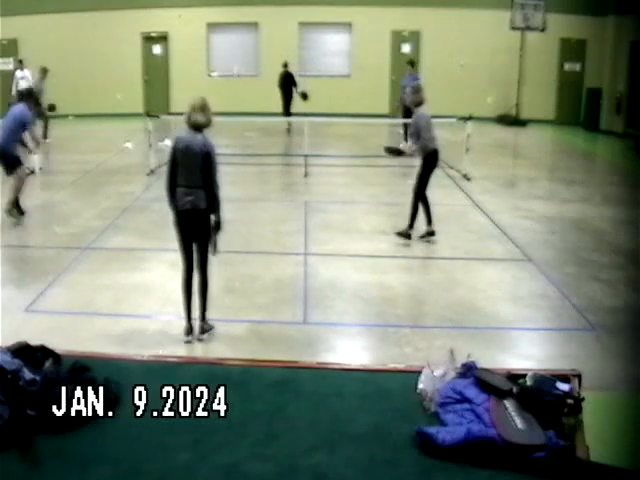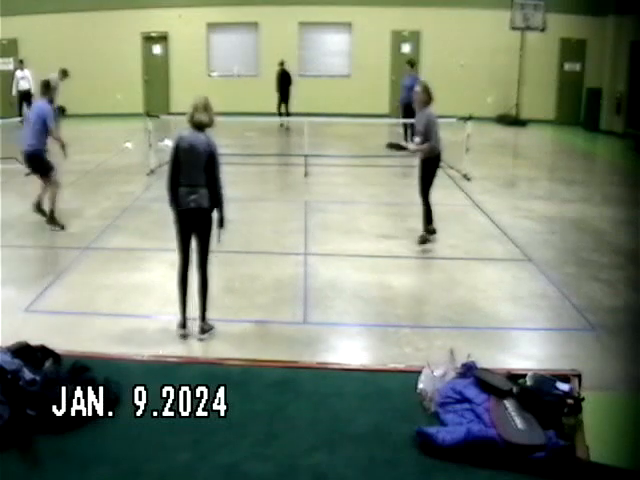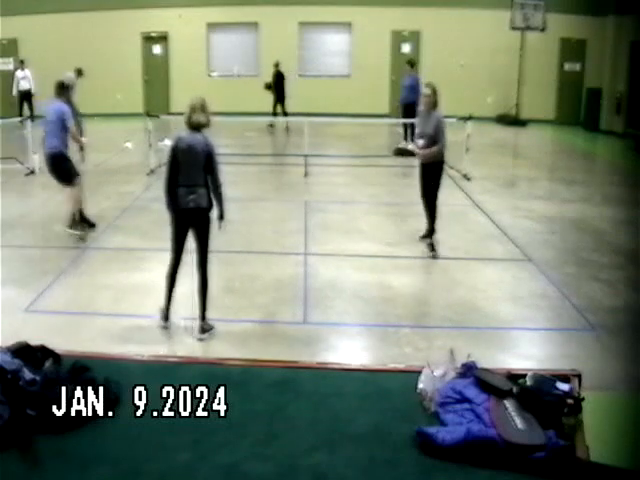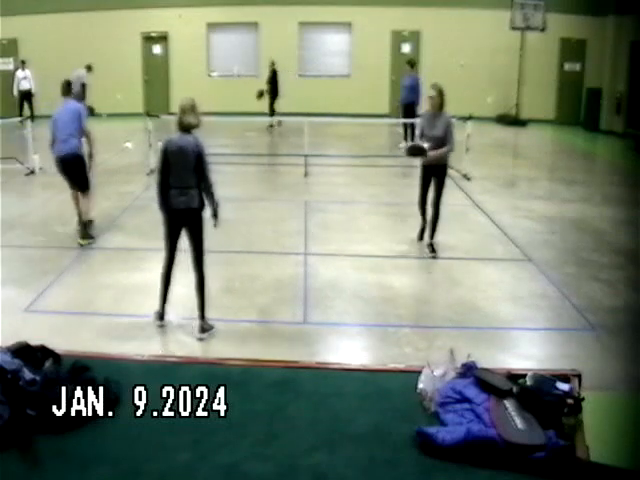
dt=0.2s
person 1, frame 1
left shoulder: (178, 142)
right shoulder: (206, 145)
left elbow: (170, 180)
right elbow: (211, 184)
left wrist: (174, 207)
right wrist: (217, 215)
left hip: (181, 208)
right hip: (200, 208)
left knee: (187, 266)
right knee: (202, 267)
left ankle: (188, 324)
right ankle: (202, 323)
person 1, frame 2
left shoulder: (180, 141)
right shoulder: (209, 144)
left elbow: (172, 179)
right elbow: (215, 182)
left wrist: (174, 206)
right wrist: (220, 212)
left hip: (182, 207)
right hip: (202, 206)
left knee: (183, 262)
right knee: (202, 265)
left ankle: (183, 319)
right ankle: (202, 323)
person 1, frame 3
left shoulder: (178, 142)
right shoulder: (206, 144)
left elbow: (170, 180)
right elbow: (214, 180)
left wrist: (170, 208)
right wrist: (220, 208)
left hip: (180, 207)
right hip: (201, 206)
left knee: (175, 259)
right knee: (202, 265)
left ankle: (166, 313)
right ankle: (202, 322)
person 1, frame 4
left shoulder: (168, 144)
right shoulder: (196, 145)
left elbow: (161, 181)
right elbow: (204, 180)
left wrist: (163, 208)
right wrist: (214, 206)
left hip: (172, 208)
right hip: (193, 207)
left knee: (169, 260)
right knee: (198, 265)
left ankle: (161, 312)
right ankle: (202, 322)
person 2, frame 1
left shoulder: (420, 114)
right shoulder: (420, 112)
left elbow: (426, 141)
left wrist: (412, 150)
right wrist: (411, 145)
left hip: (429, 156)
right hip: (430, 155)
left knee: (417, 192)
right knee: (421, 191)
left ankle: (409, 231)
right ankle: (430, 229)
person 2, frame 2
left shoulder: (429, 115)
right shoulder: (420, 112)
left elbow: (434, 143)
left wrist: (416, 148)
right wrist: (415, 143)
left hip: (431, 158)
right hip: (425, 157)
left knee: (424, 194)
right knee: (424, 193)
left ankle: (425, 233)
right ankle: (430, 227)
person 2, frame 3
left shoulder: (438, 117)
right shoulder: (421, 114)
left elbow: (442, 145)
left wrist: (424, 152)
right wrist: (418, 143)
left hip: (436, 163)
right hip: (424, 162)
left knee: (432, 200)
right knee: (424, 197)
left ankle: (430, 239)
right ankle: (430, 228)
person 2, frame 4
left shoulder: (446, 120)
right shoulder: (424, 117)
left elbow: (451, 146)
left wrist: (436, 153)
left hip: (440, 166)
right hip: (426, 164)
left knee: (436, 204)
right knee: (422, 200)
left ankle: (431, 240)
right ankle: (423, 224)
person 3, frame 1
left shoulder: (16, 109)
right shoulder: (26, 112)
right elbow: (32, 135)
left wrist: (25, 145)
right wrist: (37, 143)
left knee: (22, 173)
right knee: (19, 175)
left ankle: (15, 202)
person 3, frame 2
left shoulder: (35, 106)
right shoulder: (47, 108)
right elbow: (54, 132)
left wrist: (44, 147)
right wrist: (63, 144)
left hip: (29, 151)
right hip: (35, 152)
left knee: (49, 181)
right knee: (54, 183)
left ankle: (38, 204)
right ankle: (52, 217)
person 3, frame 3
left shoulder: (49, 109)
right shoulder: (64, 109)
right elbow: (72, 132)
right wrist: (81, 143)
left hip: (50, 155)
right hip: (58, 154)
left knee: (74, 183)
right knee: (76, 183)
left ankle: (79, 218)
right ankle: (73, 222)
person 3, frame 4
left shoulder: (57, 112)
right shoulder: (78, 107)
left elbow: (52, 140)
right elbow: (86, 131)
right wrist: (91, 150)
left hip: (60, 157)
right hip: (74, 154)
left knee: (75, 188)
right knee: (85, 193)
left ankle: (82, 220)
right ankle: (83, 232)
